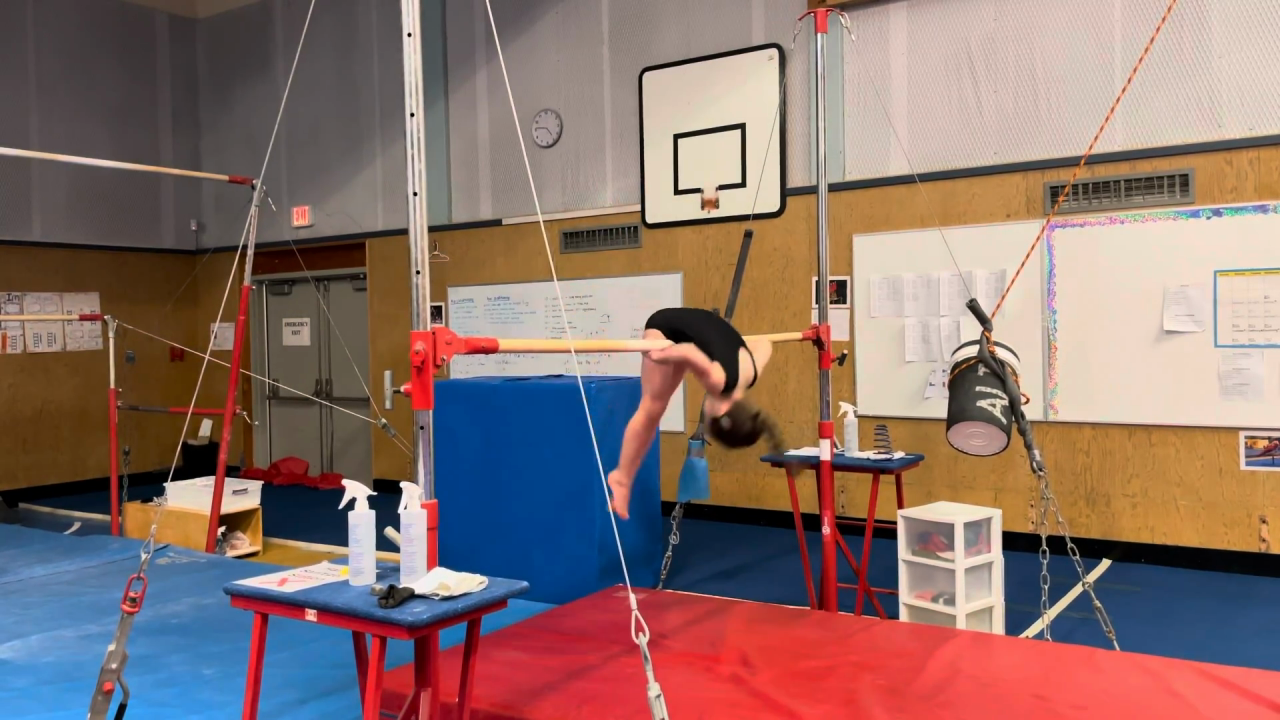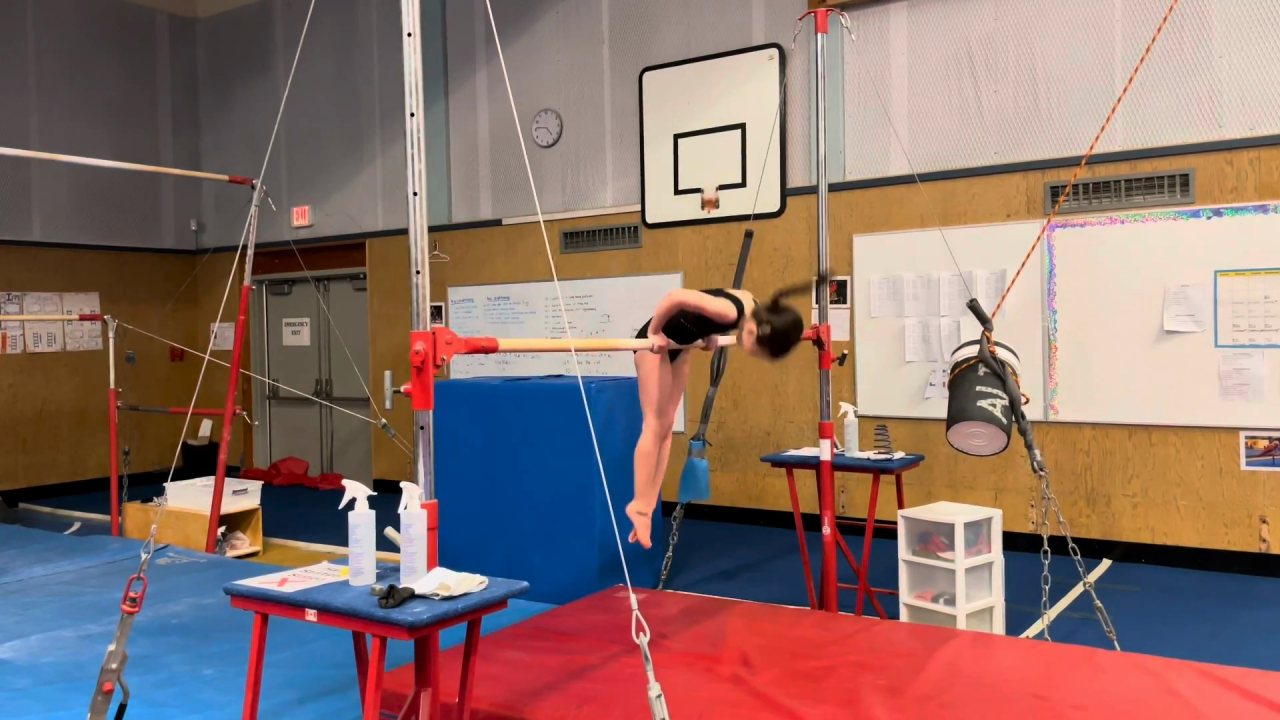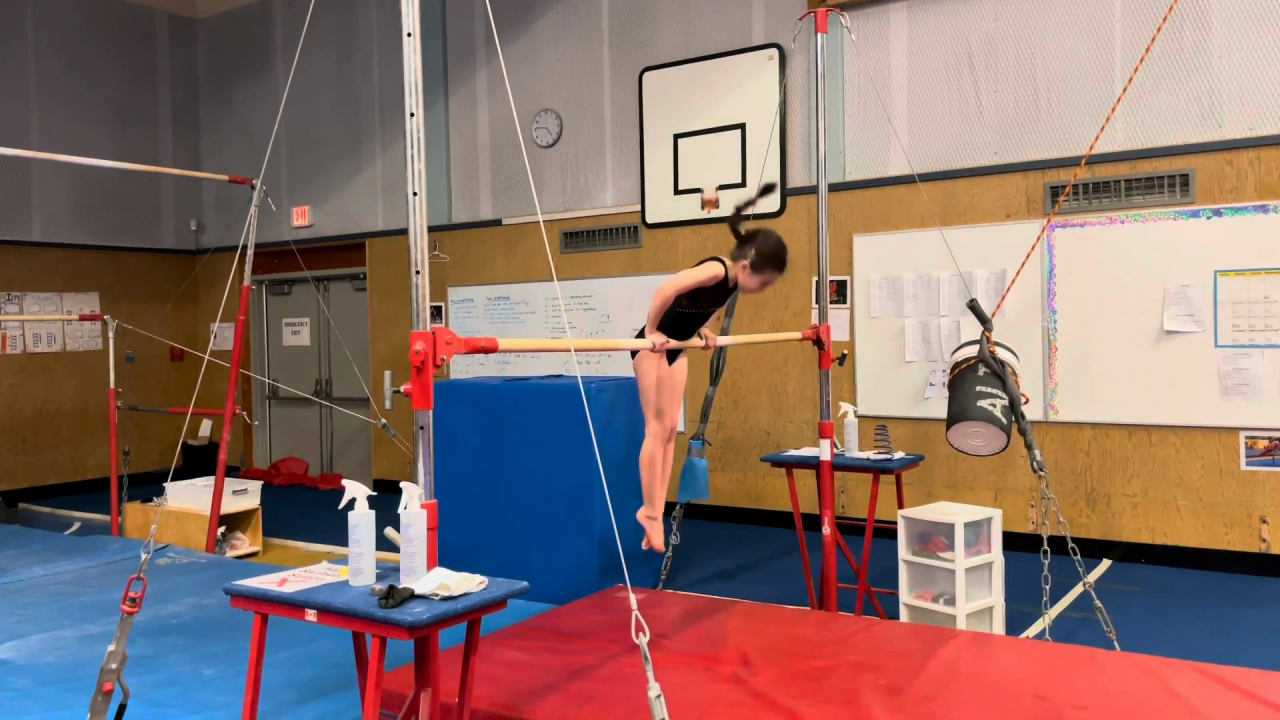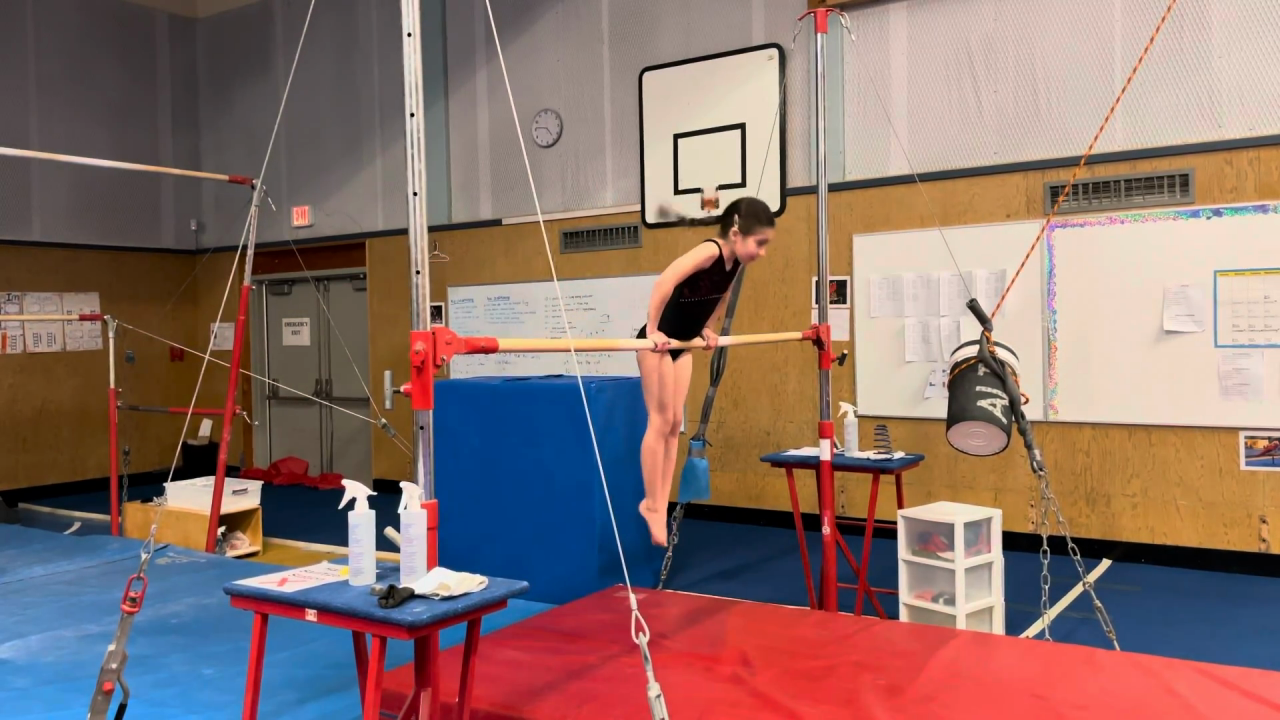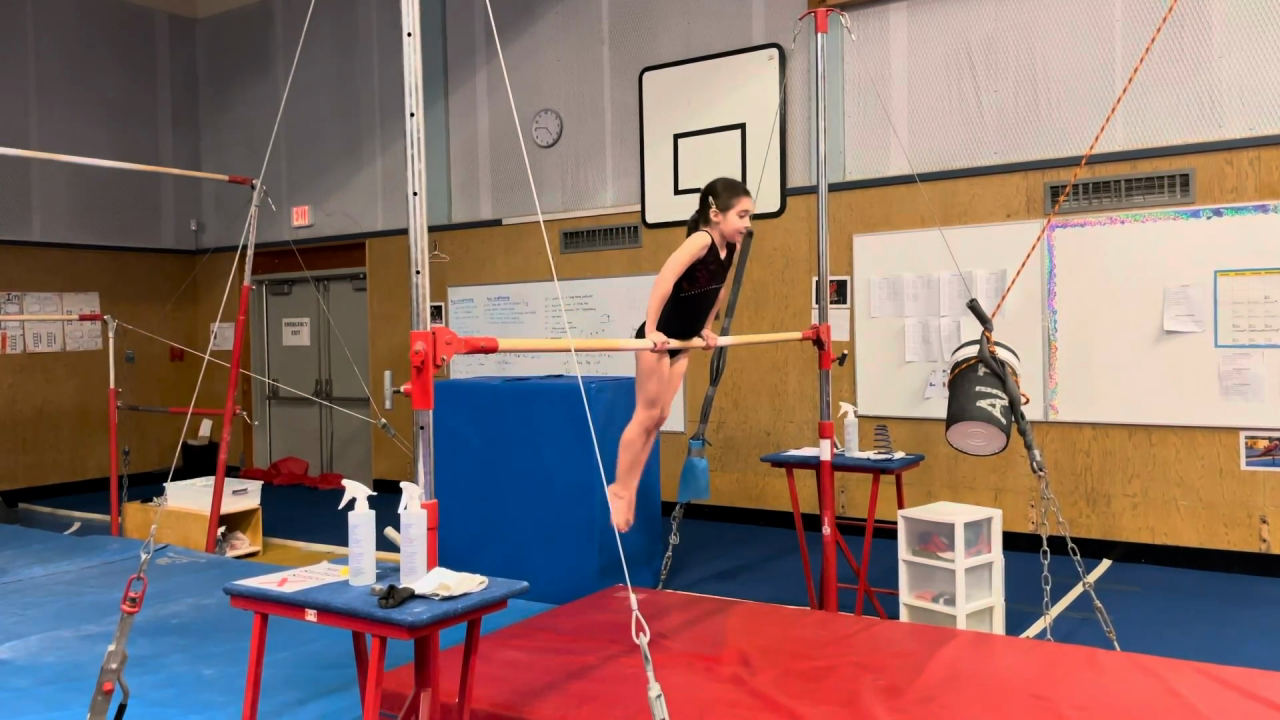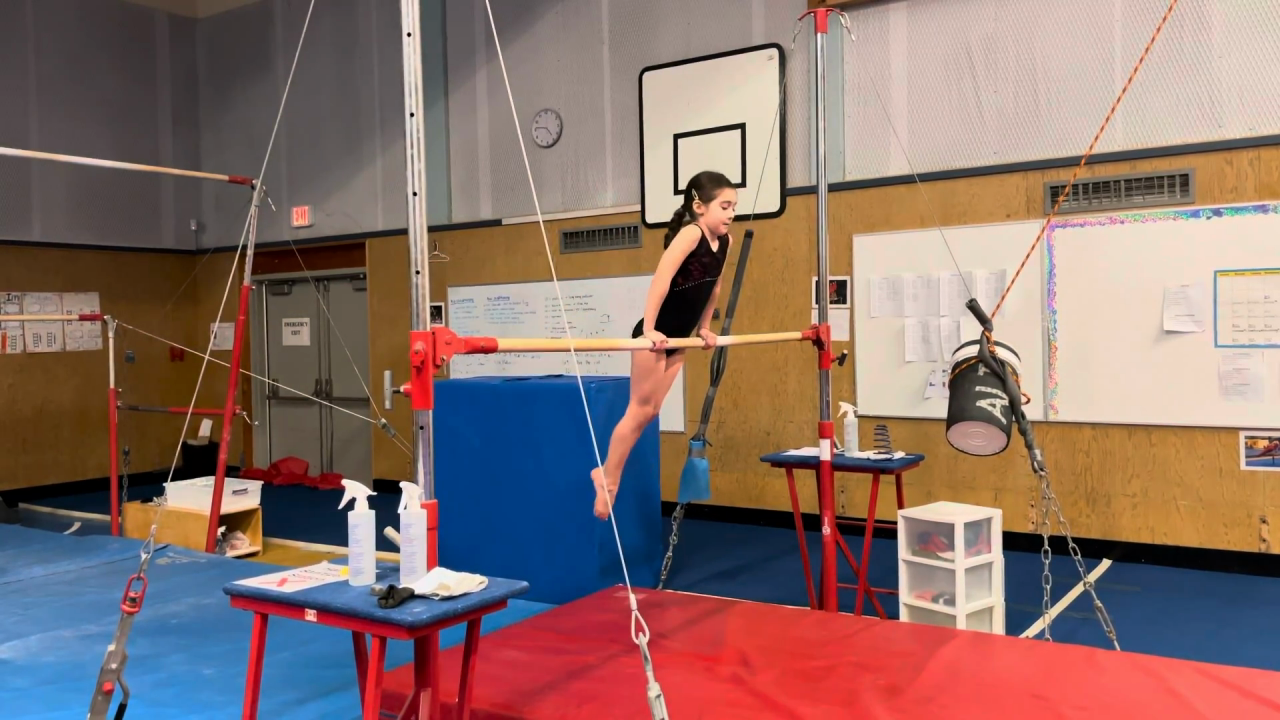
dt=0.2s
person 1, frame 1
right shoulder: (720, 381)
right wrist: (662, 355)
left hip: (693, 328)
right hip: (665, 326)
left knee: (656, 409)
right knee: (652, 407)
right ankle: (622, 479)
person 1, frame 2
left shoulder: (764, 316)
right shoulder: (730, 312)
right elbow: (676, 296)
right wrist: (654, 334)
left hip: (679, 340)
right hip: (659, 336)
left knee: (665, 427)
right knee: (656, 423)
left ankle: (646, 506)
right ankle: (640, 505)
person 1, frame 3
left shoulder: (733, 275)
right shoulder: (717, 270)
right elbow: (665, 289)
left wrist: (705, 329)
right wrist: (651, 334)
left hip: (676, 348)
right hip: (653, 345)
left knee: (669, 429)
right knee: (658, 428)
left ankle: (656, 510)
right ankle: (650, 511)
person 1, frame 4
left shoulder: (735, 259)
right shoulder: (710, 250)
right elbow: (665, 281)
left wrist: (707, 329)
right wrist: (653, 330)
left hip: (682, 344)
right hip: (658, 342)
left knee: (674, 424)
right knee: (661, 421)
left ankle: (661, 505)
right ankle: (652, 503)
person 1, frame 5
left shoulder: (731, 247)
right shoulder: (701, 240)
right elbow: (666, 280)
left wrist: (706, 329)
right wrist: (652, 329)
left hip: (682, 341)
right hip: (659, 338)
left knee: (658, 418)
right knee: (647, 415)
left ankle: (629, 490)
right ankle: (619, 489)
person 1, frame 6
left shoulder: (724, 242)
right shoulder: (691, 233)
right elbow: (662, 277)
left wrist: (705, 328)
right wrist: (649, 328)
left hip: (680, 339)
right hip: (656, 336)
left knee: (650, 413)
right knee: (640, 410)
left ankle: (609, 477)
right ankle: (608, 478)
